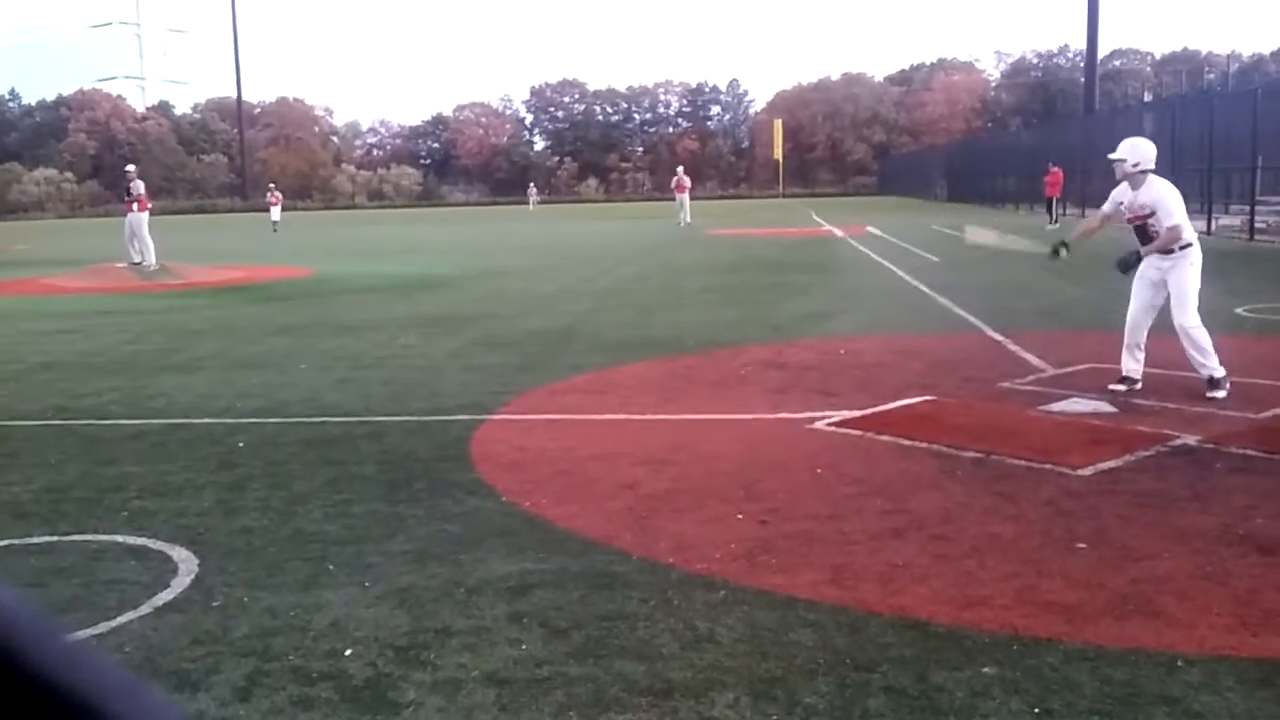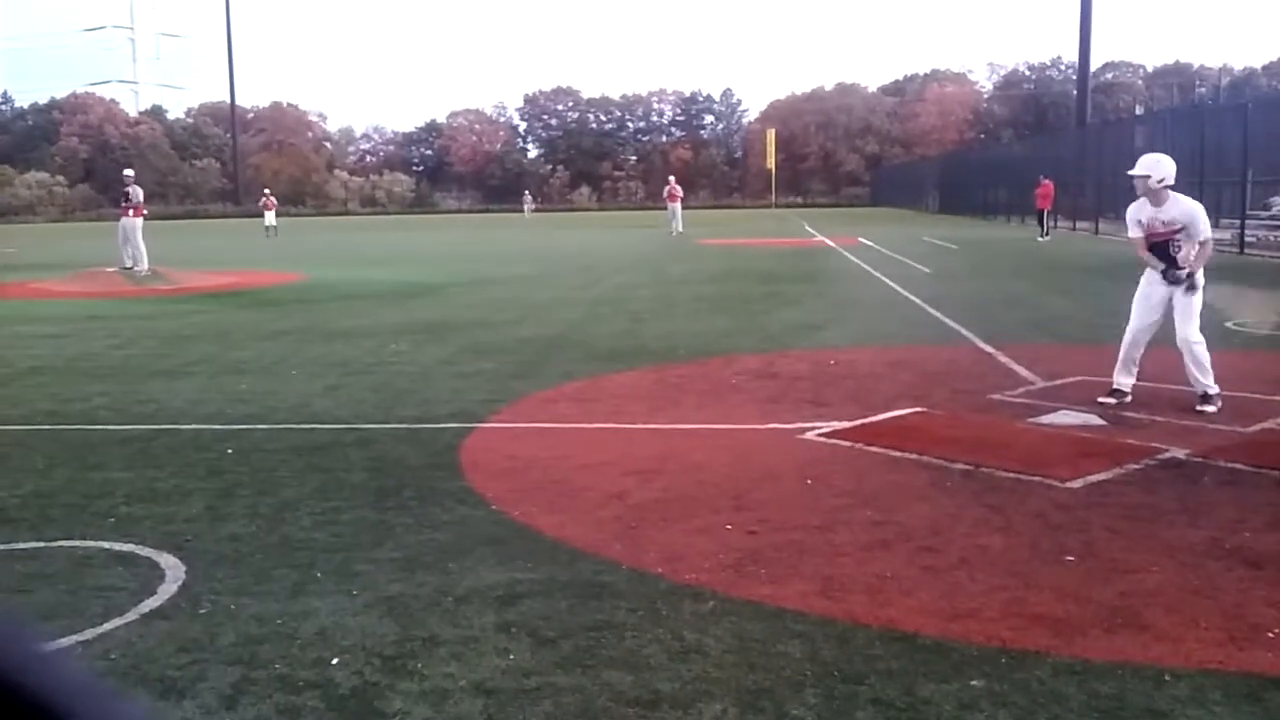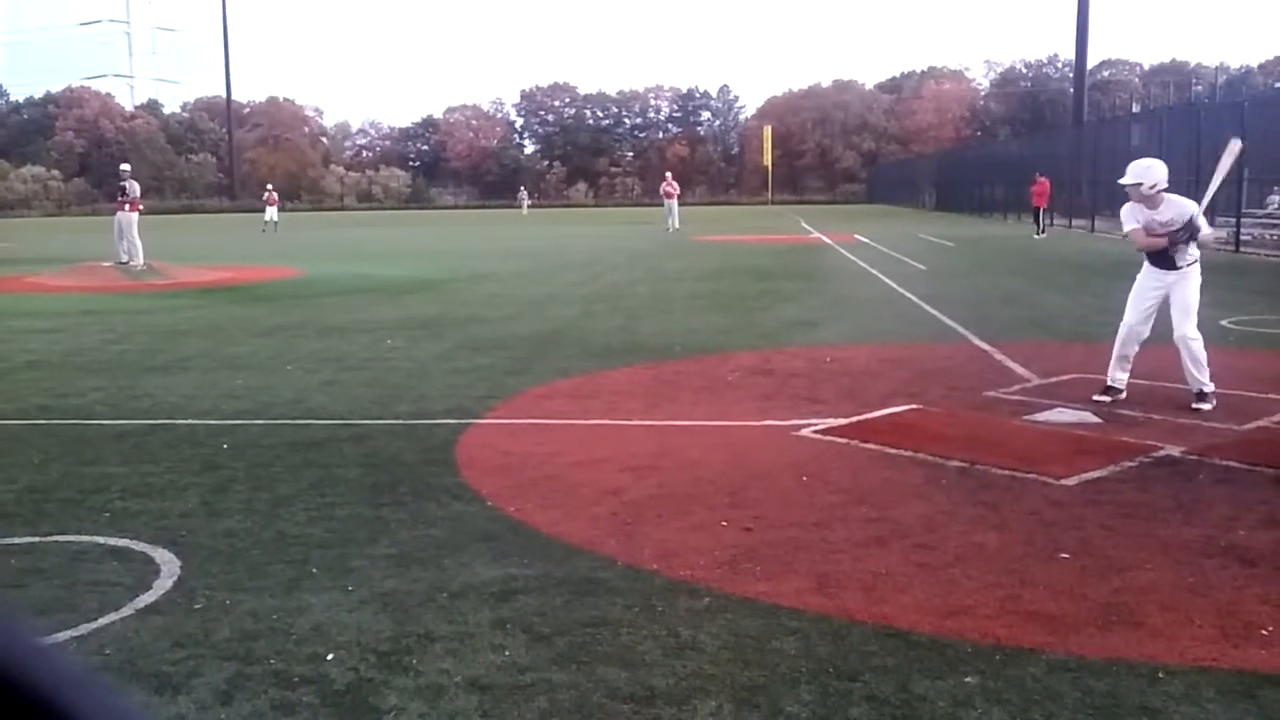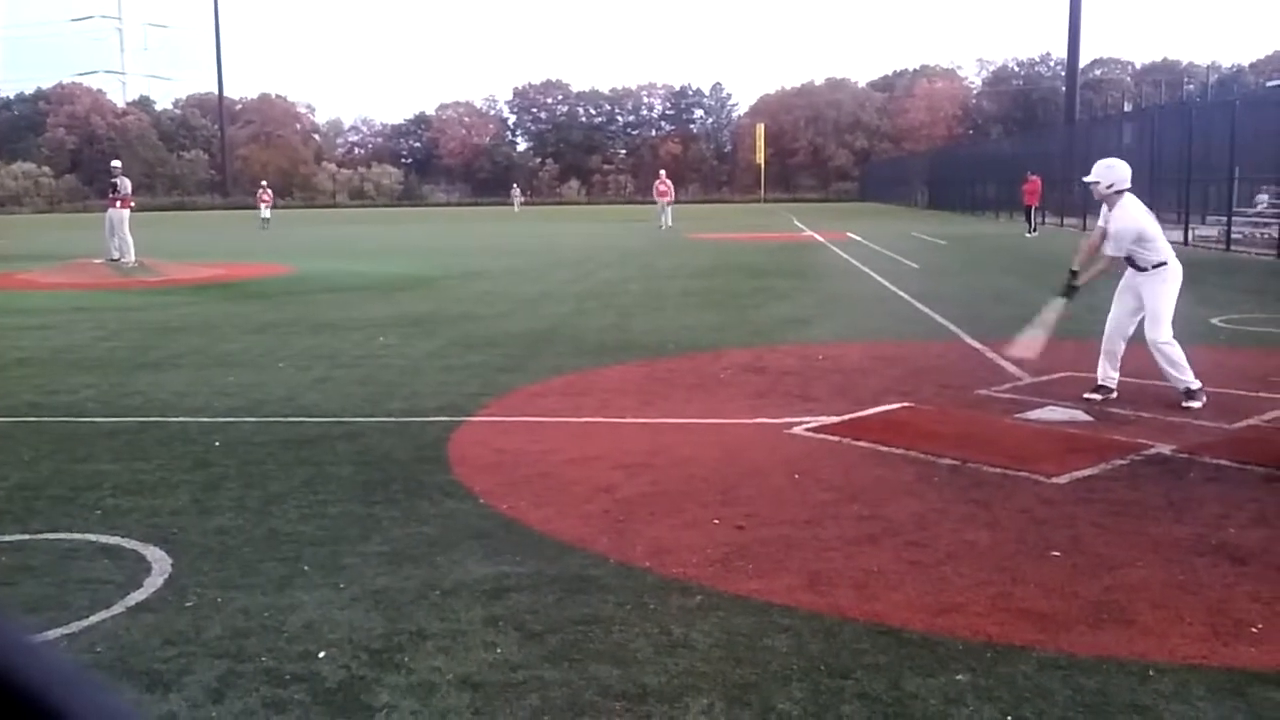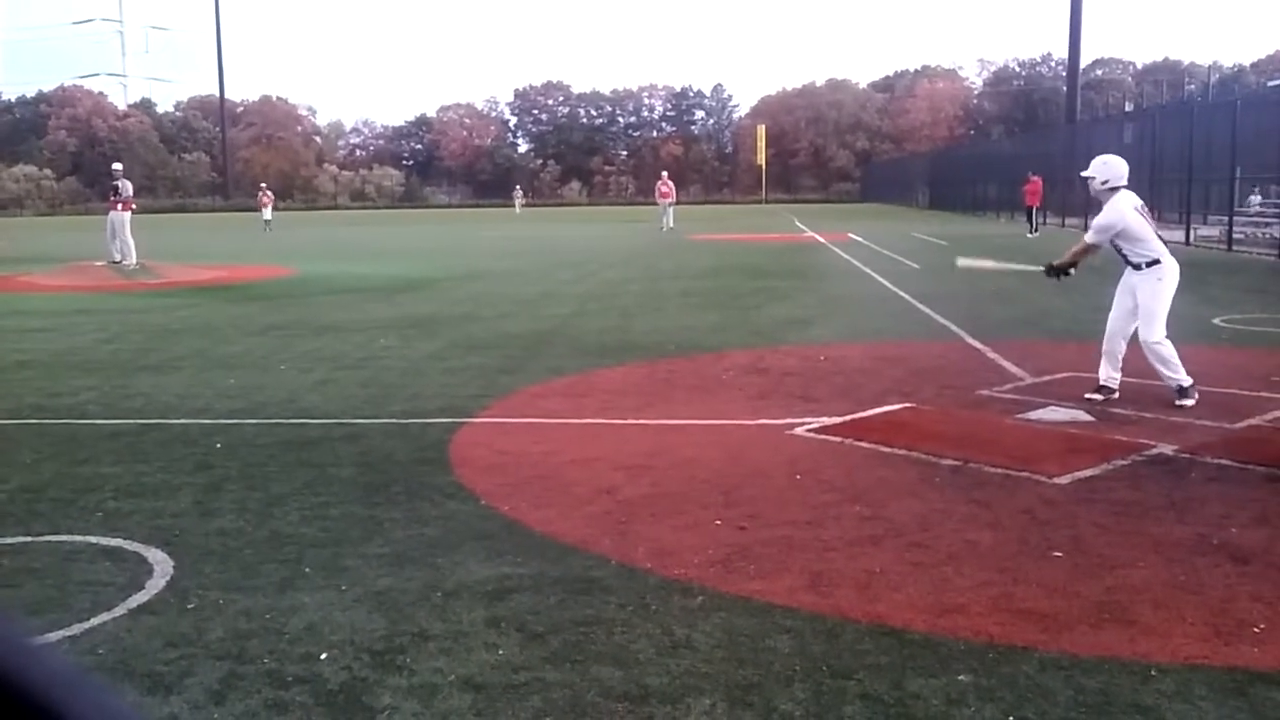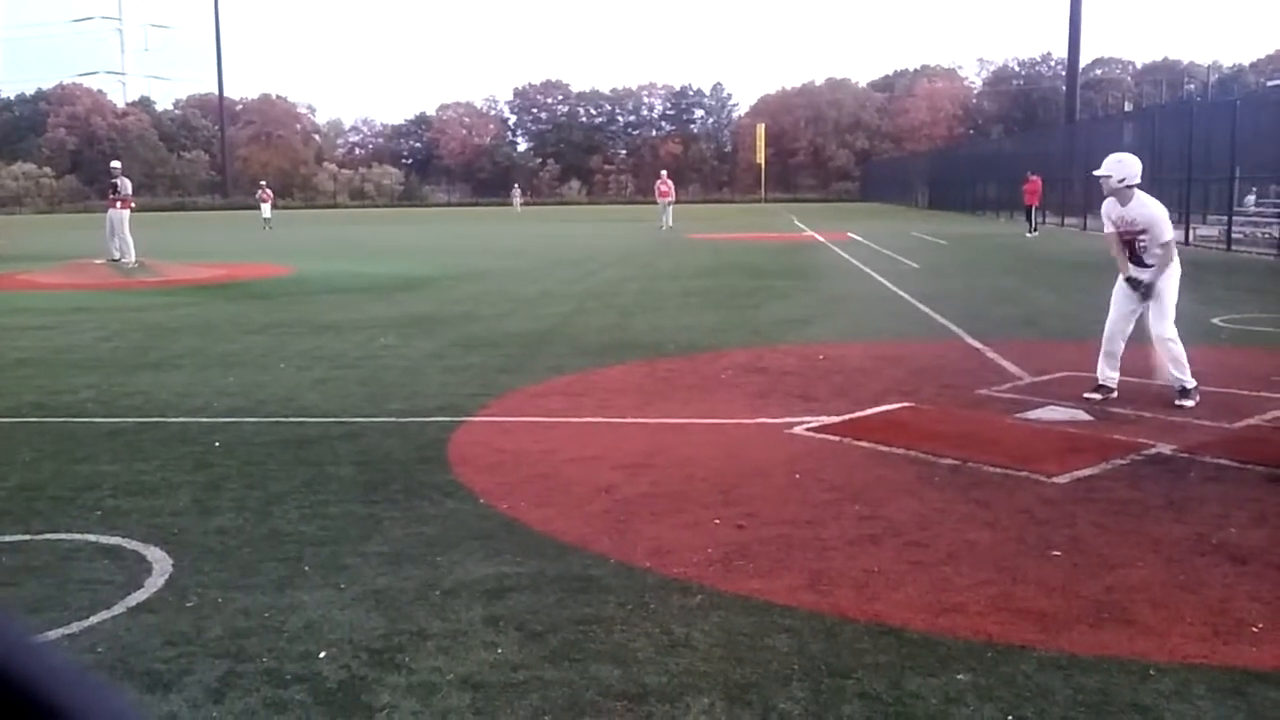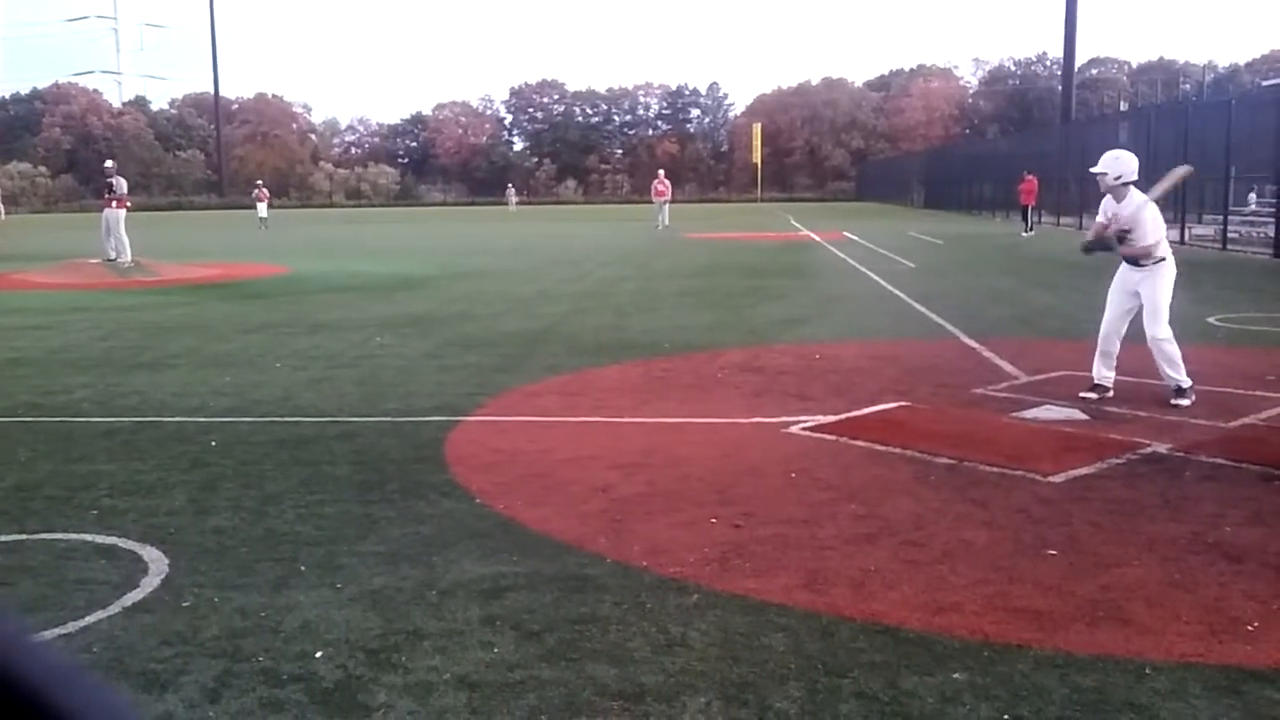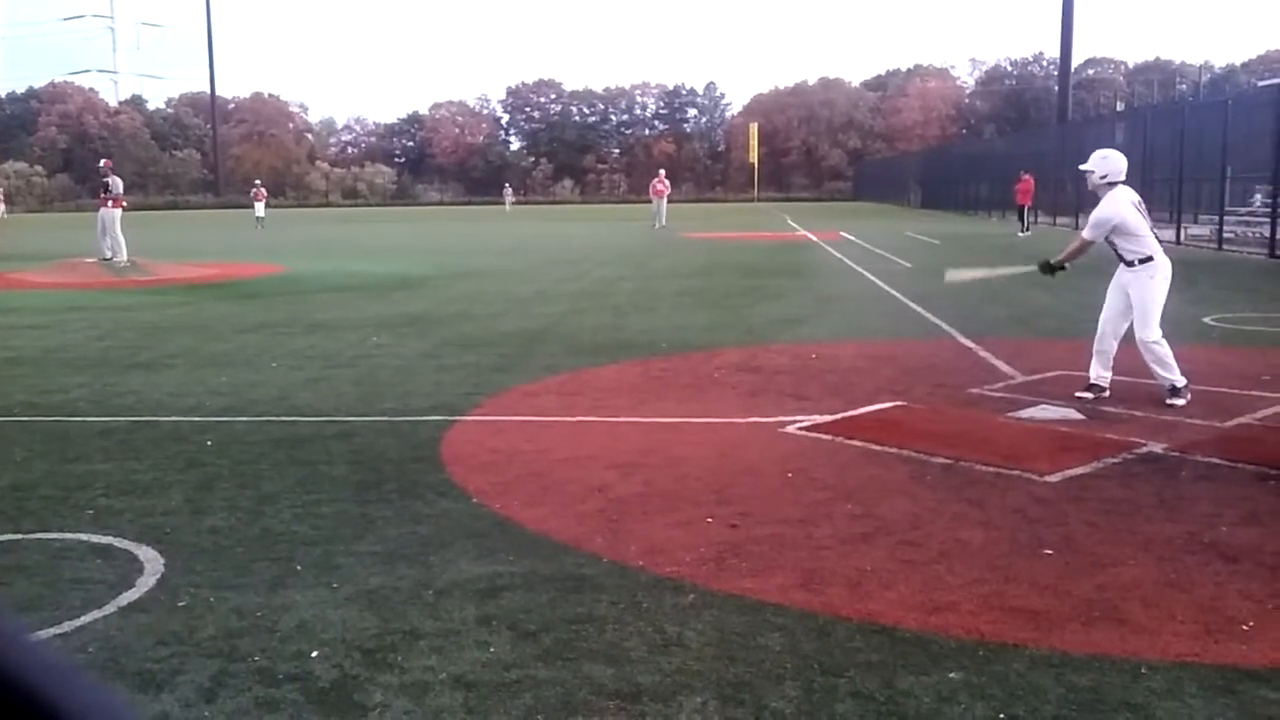
dt=0.4s
person 1, frame 1
left shoulder: (1163, 192)
right shoulder: (1121, 193)
left elbow: (1175, 235)
right elbow: (1099, 219)
left wrist: (1140, 254)
right wrist: (1069, 241)
left hip: (1183, 257)
right hip: (1154, 260)
left knee: (1185, 320)
right knee: (1136, 318)
left ankle: (1216, 376)
right ankle: (1131, 374)
person 1, frame 2
left shoulder: (1189, 208)
right shoulder: (1135, 210)
left elbow: (1206, 246)
right elbow: (1140, 249)
left wrist: (1193, 274)
right wrist: (1164, 270)
left hip: (1187, 275)
right hip: (1157, 275)
left knee: (1188, 336)
right knee: (1135, 331)
left ankle: (1209, 391)
right ankle: (1122, 387)
person 1, frame 3
left shoulder: (1184, 207)
right shoulder: (1130, 210)
left elbow: (1209, 239)
right elbow: (1140, 242)
left wrist: (1194, 235)
right wrist: (1172, 239)
left hip: (1184, 274)
right hip: (1153, 273)
left knee: (1185, 332)
right knee: (1130, 327)
left ankle: (1204, 389)
right ankle: (1115, 384)
person 1, frame 4
left shoulder: (1124, 219)
right shoulder: (1111, 206)
left elbow: (1107, 261)
right elbow: (1093, 241)
left wrist: (1078, 283)
right wrist: (1074, 271)
left hip: (1161, 274)
right hip: (1137, 272)
left knee: (1157, 336)
right knee: (1115, 327)
left ankle: (1192, 387)
right ankle: (1106, 383)
person 1, frame 5
left shoulder: (1112, 215)
right shoulder: (1125, 197)
left elbow: (1085, 247)
right elbow: (1096, 240)
left wrist: (1058, 264)
right wrist: (1072, 262)
left hip: (1158, 273)
right hip: (1136, 272)
left knee: (1150, 336)
right knee: (1116, 328)
left ankle: (1184, 385)
right ankle: (1109, 384)
person 1, frame 6
left shoulder: (1151, 209)
right shoulder: (1109, 206)
left elbow: (1168, 251)
right elbow: (1116, 246)
left wrist: (1153, 282)
right wrist: (1128, 278)
left hip: (1162, 272)
right hip: (1133, 272)
left knee: (1162, 332)
right knee: (1114, 327)
left ankle: (1187, 386)
right ankle: (1107, 383)
person 1, frame 7
left shoulder: (1142, 207)
right shoulder: (1109, 202)
left elbow: (1147, 250)
right elbow: (1095, 233)
left wrist: (1111, 246)
right wrist: (1093, 242)
left hip: (1156, 270)
right hip: (1128, 270)
left knee: (1157, 333)
right knee: (1110, 327)
left ankle: (1183, 385)
right ankle: (1103, 382)
person 1, frame 8
left shoulder: (1108, 210)
right shoulder: (1123, 193)
left elbow: (1081, 246)
right elbow: (1088, 234)
left wrist: (1053, 263)
right wrist: (1059, 259)
left hip: (1150, 271)
right hip: (1128, 269)
left knee: (1147, 335)
right knee: (1108, 326)
left ankle: (1177, 385)
right ankle: (1099, 382)
